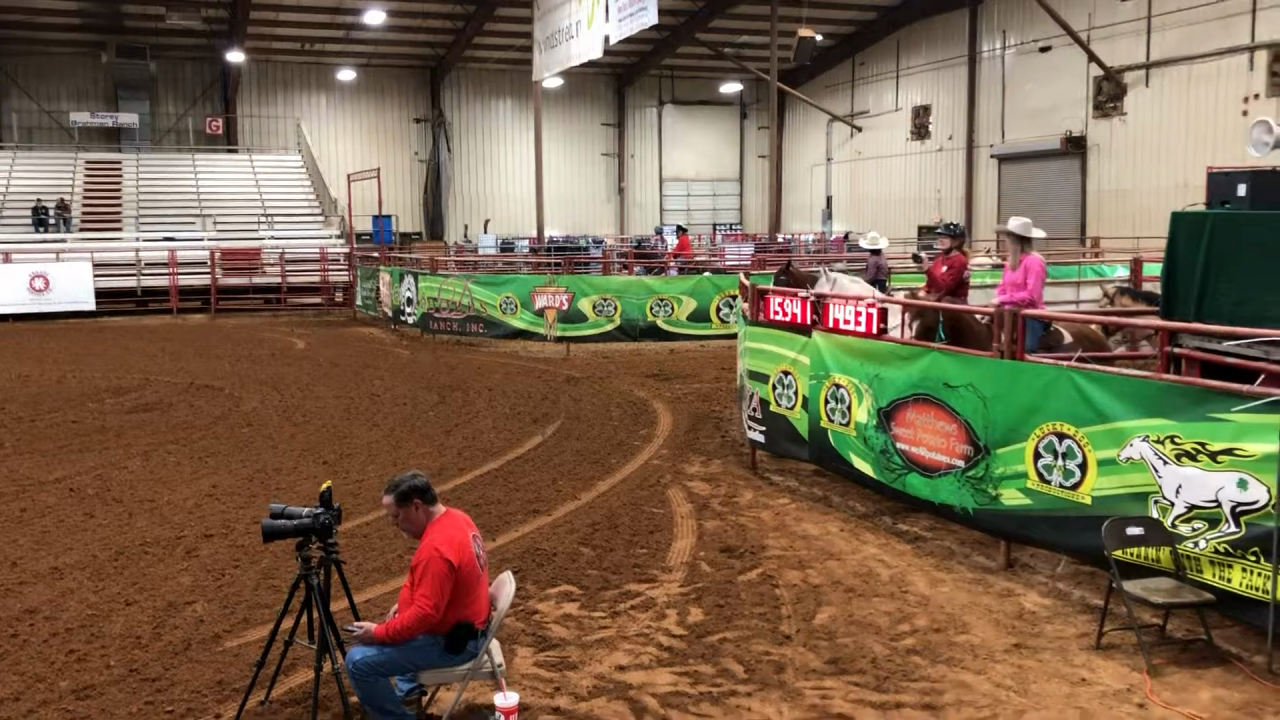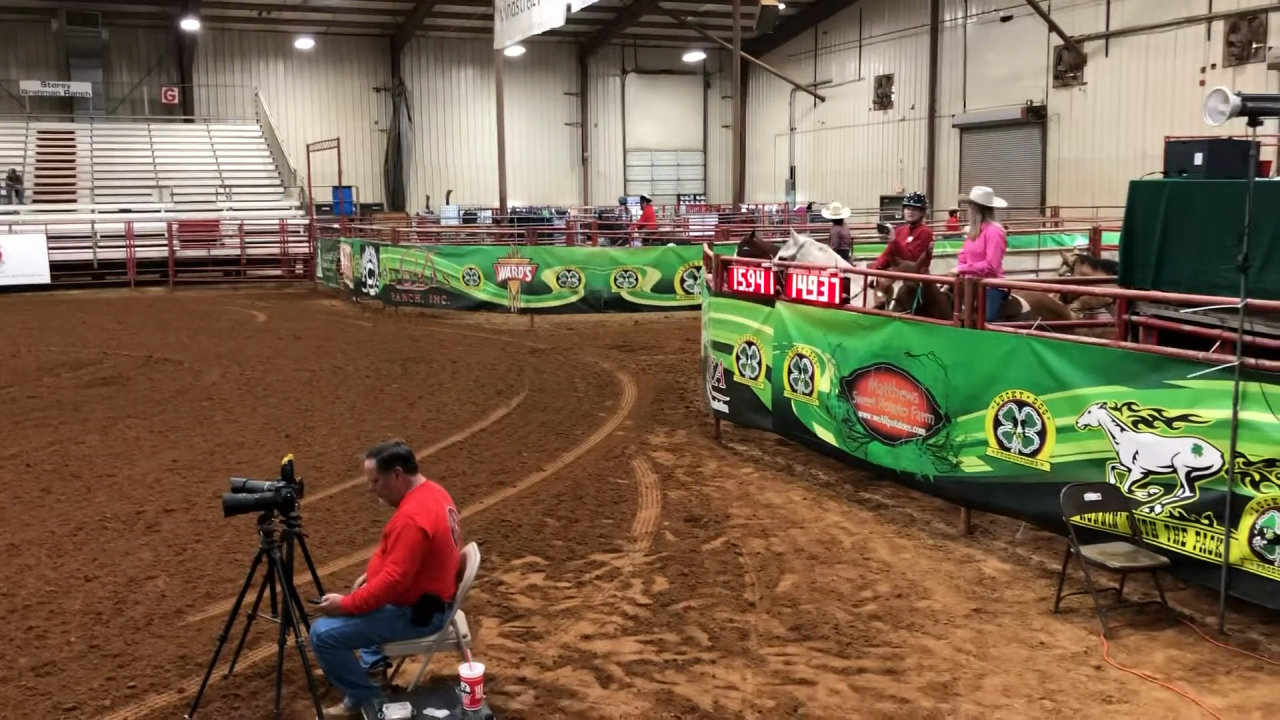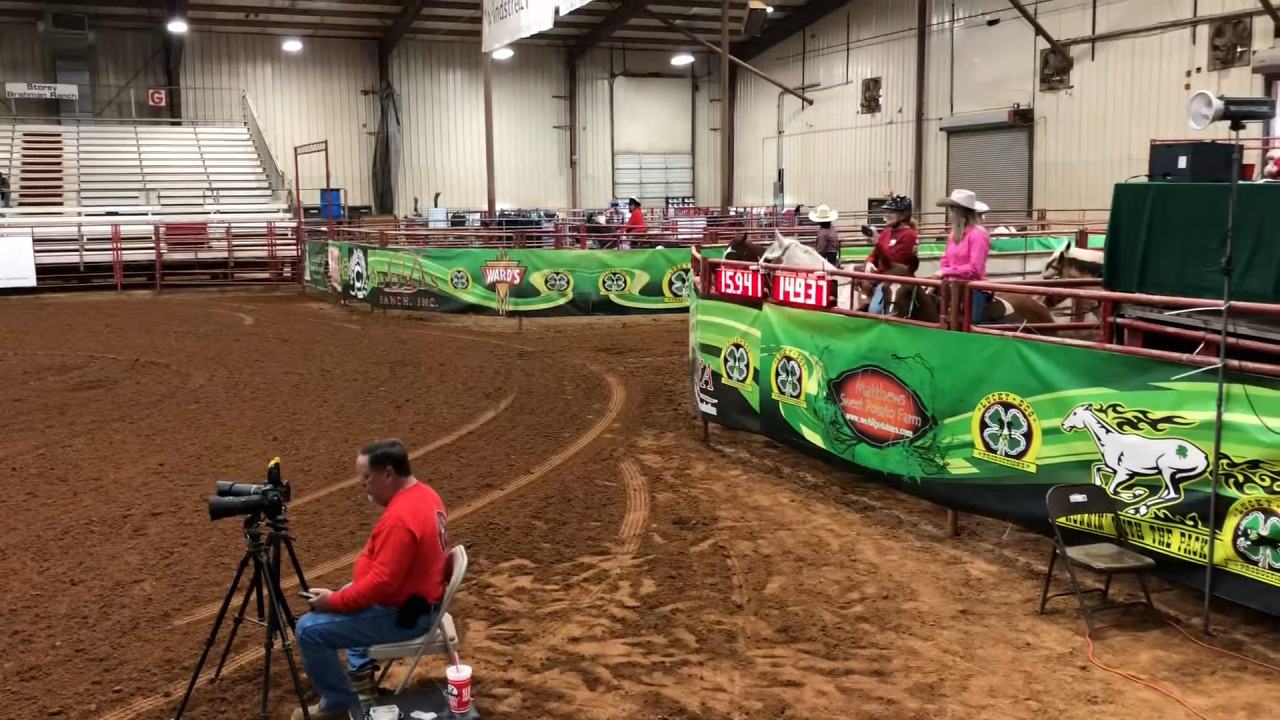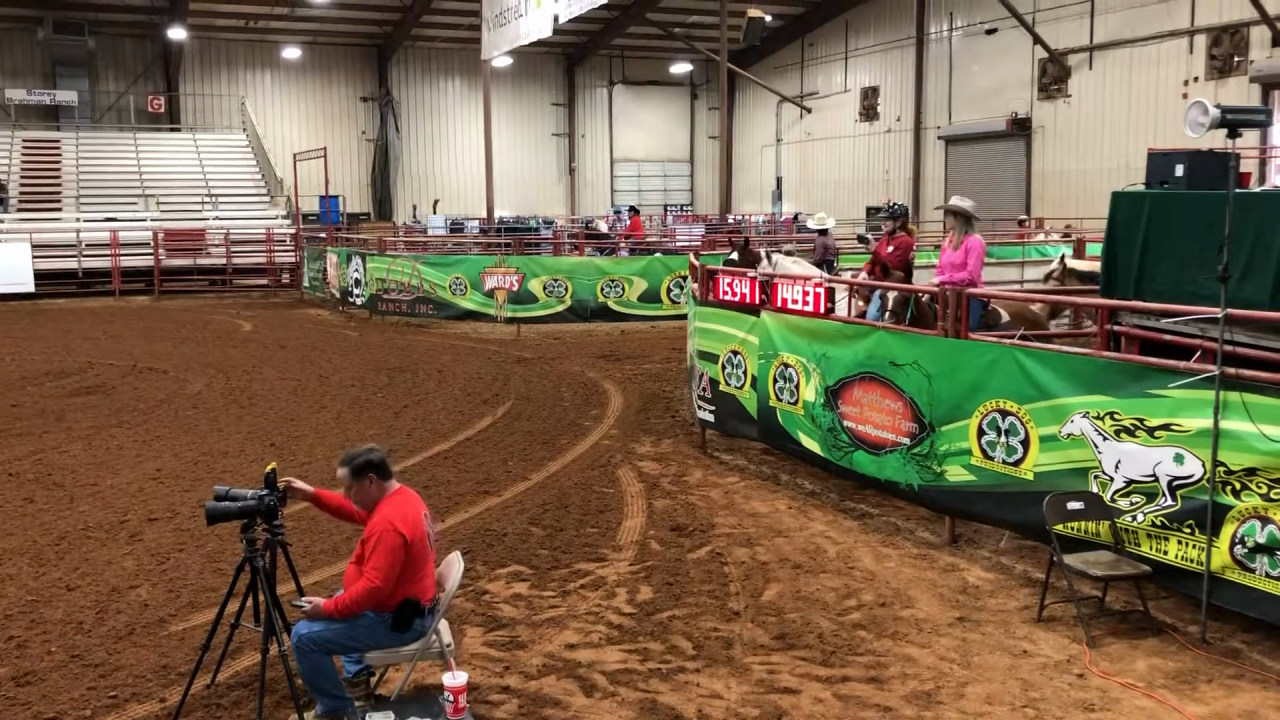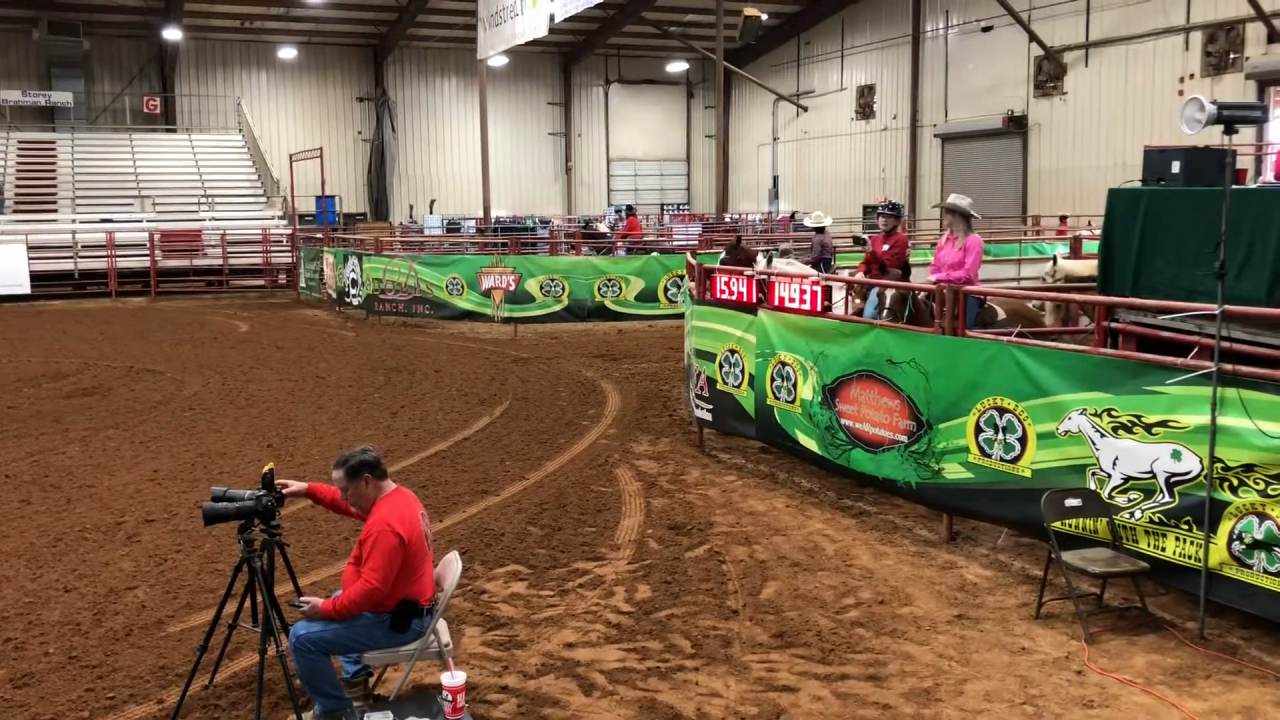
dt=0.7s
person 1, frame 1
left shoulder: (436, 548)
right shoulder: (457, 518)
left elbow: (425, 614)
left wrist: (378, 633)
right wrist: (406, 603)
left hip: (451, 641)
right hip: (465, 625)
left knee: (359, 661)
right knee: (396, 625)
right ankle: (408, 688)
person 1, frame 2
left shoulder: (412, 517)
right shoulder: (434, 492)
left elbow: (392, 582)
left wrist: (345, 604)
right wrist: (372, 575)
left hip: (418, 613)
right hip: (428, 598)
left knee: (323, 633)
right knee: (363, 597)
right ankle: (373, 663)
person 1, frame 3
left shoulder: (400, 518)
right shoulder: (425, 494)
left elbow: (381, 584)
left wrist: (334, 600)
left hip: (403, 615)
right hip: (416, 601)
left knee: (309, 629)
right knee: (348, 596)
right ankle: (361, 669)
person 1, frame 4
left shoulder: (388, 523)
right shoulder: (403, 496)
left elbow: (373, 588)
right elbow: (357, 510)
left wrist: (327, 608)
right wrist: (313, 495)
left hip: (397, 620)
right hip: (408, 605)
left knee: (304, 636)
right knee: (343, 601)
right ankle: (357, 677)
person 1, frame 5
left shoulder: (385, 524)
right shoulder: (399, 495)
left elbow: (371, 589)
right elbow: (348, 503)
left wrist: (326, 608)
right wrist: (308, 489)
left hip: (396, 620)
right hip: (407, 606)
left knee: (302, 637)
right knee: (341, 600)
right ankle: (356, 677)
